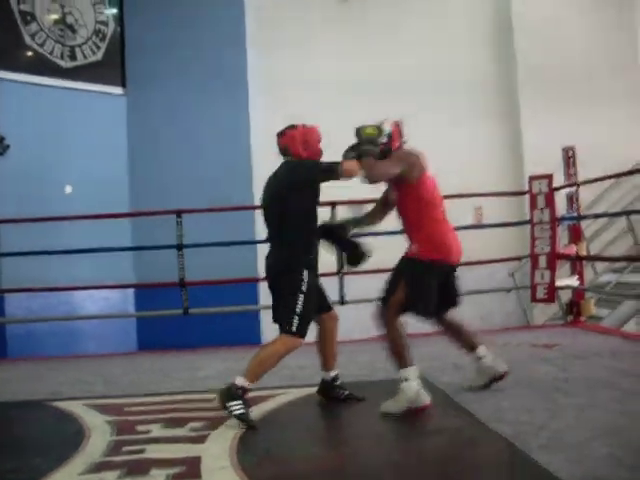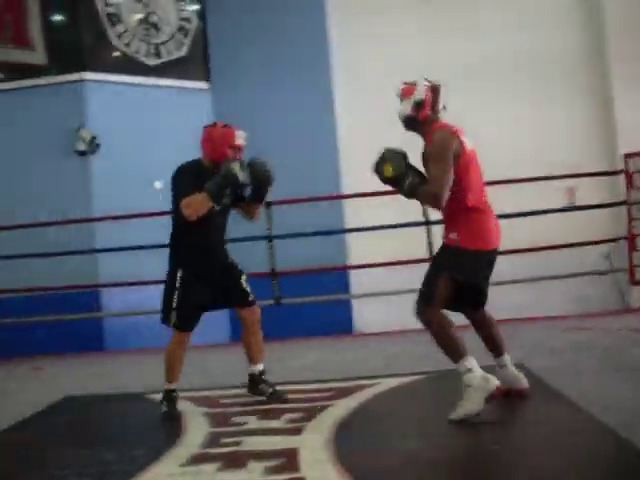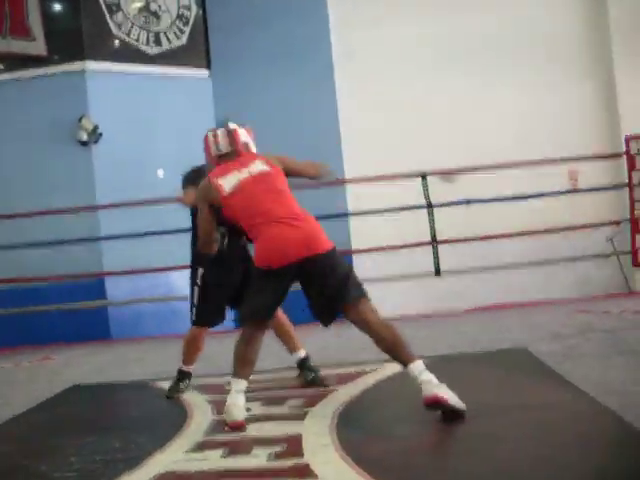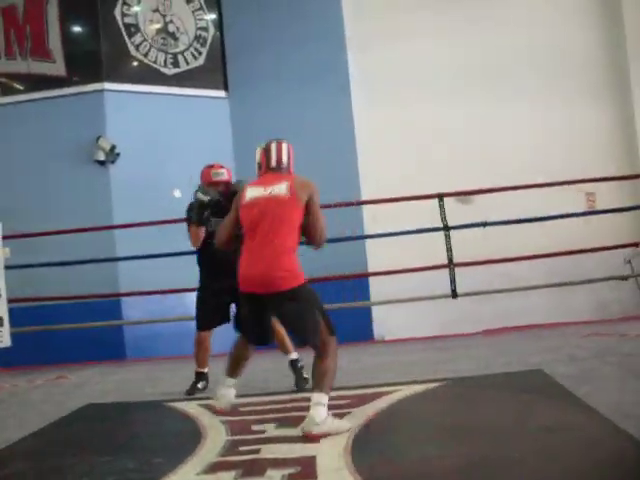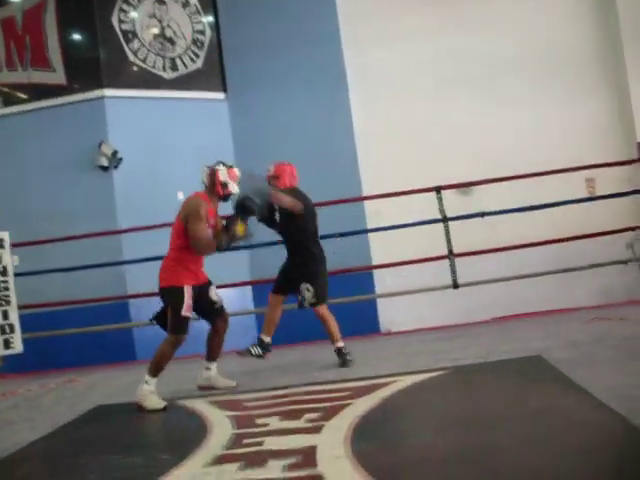
dt=1s
person 1, frame 1
left shoulder: (408, 159)
right shoulder: (398, 173)
left elbow: (374, 175)
right elbow: (377, 214)
left wrist: (365, 151)
right wrist: (346, 226)
left hip: (428, 248)
right hip: (446, 247)
left knee: (389, 312)
right knee: (440, 314)
left ankle: (410, 389)
right ankle: (488, 363)
person 1, frame 2
left shoulder: (440, 139)
right shoulder: (443, 136)
left elbow: (437, 198)
left wrist: (402, 179)
right wrist: (408, 179)
left hip: (469, 235)
right hip: (478, 233)
left knee: (428, 309)
right knee: (472, 307)
left ankle: (476, 379)
right ankle: (508, 374)
person 1, frame 3
left shoulder: (208, 186)
right shoulder: (267, 160)
left elbow: (205, 248)
right elbow: (320, 172)
left hip: (271, 254)
right hip: (311, 242)
left knee: (253, 328)
right knee: (365, 314)
left ankle: (235, 405)
right ankle: (428, 383)
person 1, frame 4
left shoulder: (245, 192)
right shoulder: (304, 187)
left elbow: (221, 241)
right elbow: (318, 239)
left hip: (249, 278)
right hip: (285, 277)
left knee: (247, 338)
right knee: (326, 343)
left ankle: (224, 395)
right ankle: (318, 417)
person 1, frame 5
left shoulder: (210, 204)
right shoulder: (198, 204)
left elbow: (214, 231)
right elbow: (201, 246)
left wrist: (231, 224)
right wrist: (229, 236)
left hip: (196, 276)
right hip: (178, 277)
left knee: (220, 321)
right knee: (176, 337)
left ankle: (209, 375)
right ankle: (146, 390)
person 2, frame 1
left shoulder: (295, 176)
right shoulder: (301, 172)
right elbow: (351, 169)
left wrist: (331, 234)
left hip: (297, 267)
right hip: (293, 267)
left knee: (329, 319)
right knee: (291, 337)
left ankle: (330, 383)
right ankle: (236, 391)
person 2, frame 2
left shoulder: (226, 175)
right shoulder: (187, 173)
left elbow: (252, 214)
right elbow: (190, 211)
left wrist: (258, 189)
right wrist: (220, 183)
left hip: (218, 260)
right hip: (187, 265)
left knee: (251, 313)
right knee: (181, 333)
left ankle: (257, 379)
right ankle: (170, 393)
person 2, frame 3
right shoulder: (197, 176)
right elbow: (189, 198)
left hip: (238, 255)
right hip: (209, 264)
left knee: (272, 311)
right knee: (199, 326)
left ankle: (304, 364)
right ankle: (184, 376)
person 2, frame 4
left shoulder: (236, 201)
right shoulder: (197, 208)
right elbow: (195, 242)
right wrist: (201, 211)
right hip: (212, 279)
right knee: (203, 332)
left ankle: (296, 364)
right ankle: (201, 376)
person 2, frame 5
left shoulder: (297, 197)
right shoulder: (277, 200)
left elbow: (291, 204)
right elbow: (284, 228)
right wrist: (264, 215)
left hip: (311, 262)
right hip: (295, 260)
left knee: (319, 308)
right knee: (274, 299)
left ankle: (341, 350)
right ankle: (263, 344)
